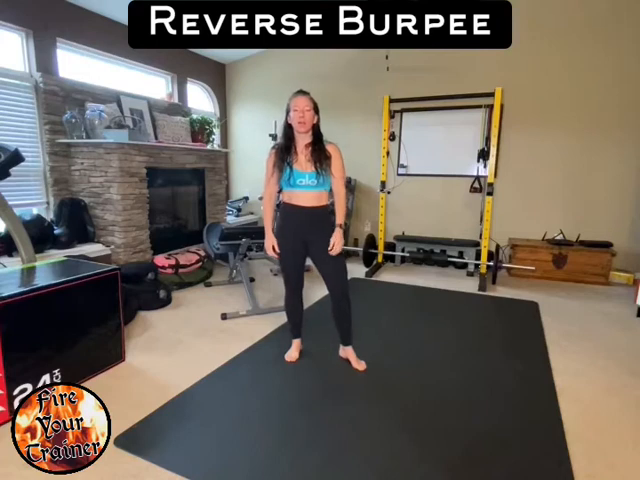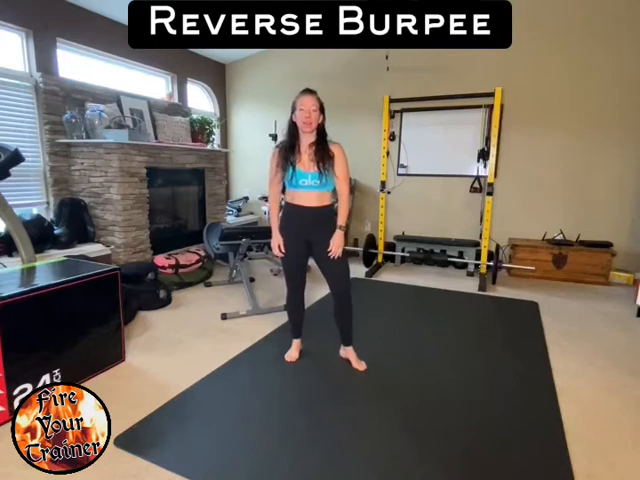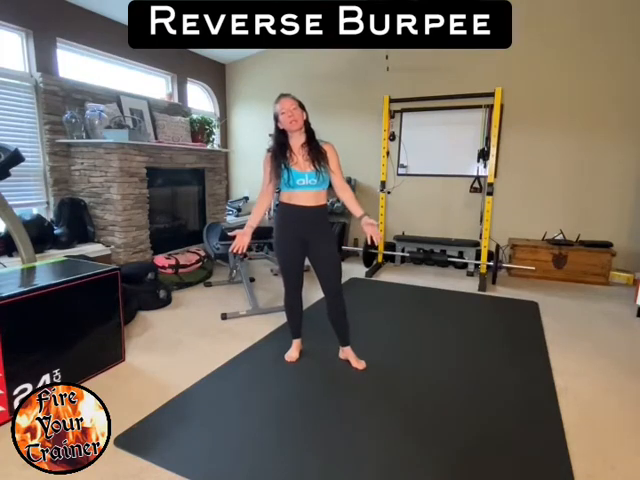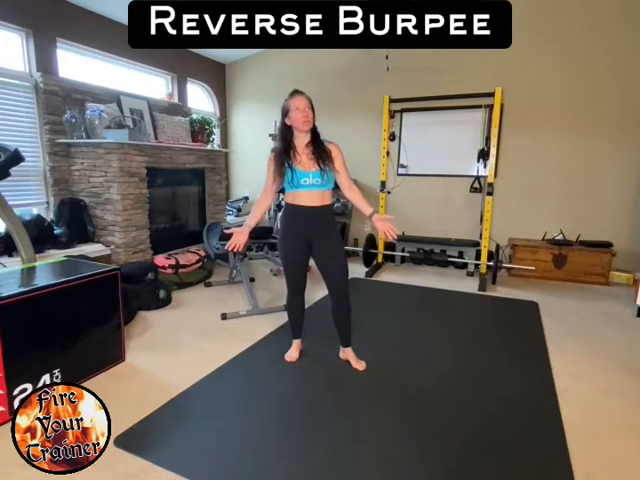
dt=1s
person 1, frame 1
left shoulder: (329, 151)
right shoulder: (278, 153)
left elbow: (340, 191)
right elbow: (269, 195)
left wrist: (339, 227)
right wrist: (269, 232)
left hip: (321, 222)
right hip: (289, 223)
left knee: (339, 287)
right knee: (293, 286)
left ankle: (346, 347)
right ankle: (296, 342)
person 1, frame 2
left shoulder: (333, 151)
right shoulder: (282, 152)
left elbow: (343, 194)
right elbow: (274, 194)
left wrist: (340, 230)
right wrist: (275, 231)
left hip: (324, 222)
right hip: (292, 223)
left knee: (342, 288)
right knee: (295, 287)
left ankle: (347, 348)
right ankle: (296, 342)
person 1, frame 3
left shoulder: (325, 150)
right shoulder: (274, 156)
left elbow: (341, 187)
right elbow: (266, 195)
left wrist: (363, 218)
right wrist: (248, 228)
left hip: (319, 223)
right hip: (288, 223)
left knee: (333, 288)
right knee: (292, 287)
left ankle: (345, 347)
right ankle: (296, 342)
person 1, frame 4
left shoulder: (330, 150)
right shoulder: (279, 155)
left elbow: (348, 187)
right elbow: (268, 195)
left wrist: (373, 215)
right wrist: (246, 227)
left hip: (325, 224)
right hip: (293, 224)
left knee: (340, 289)
right knee: (295, 288)
left ankle: (346, 349)
right ankle: (296, 343)
